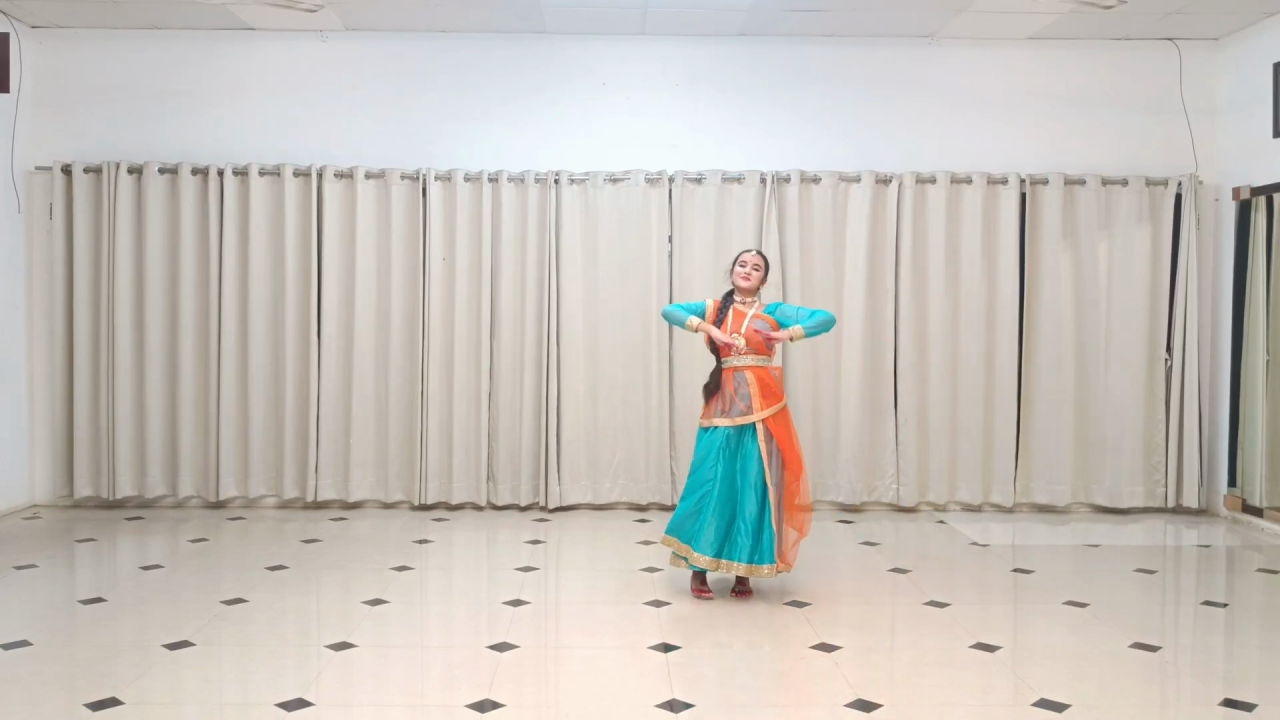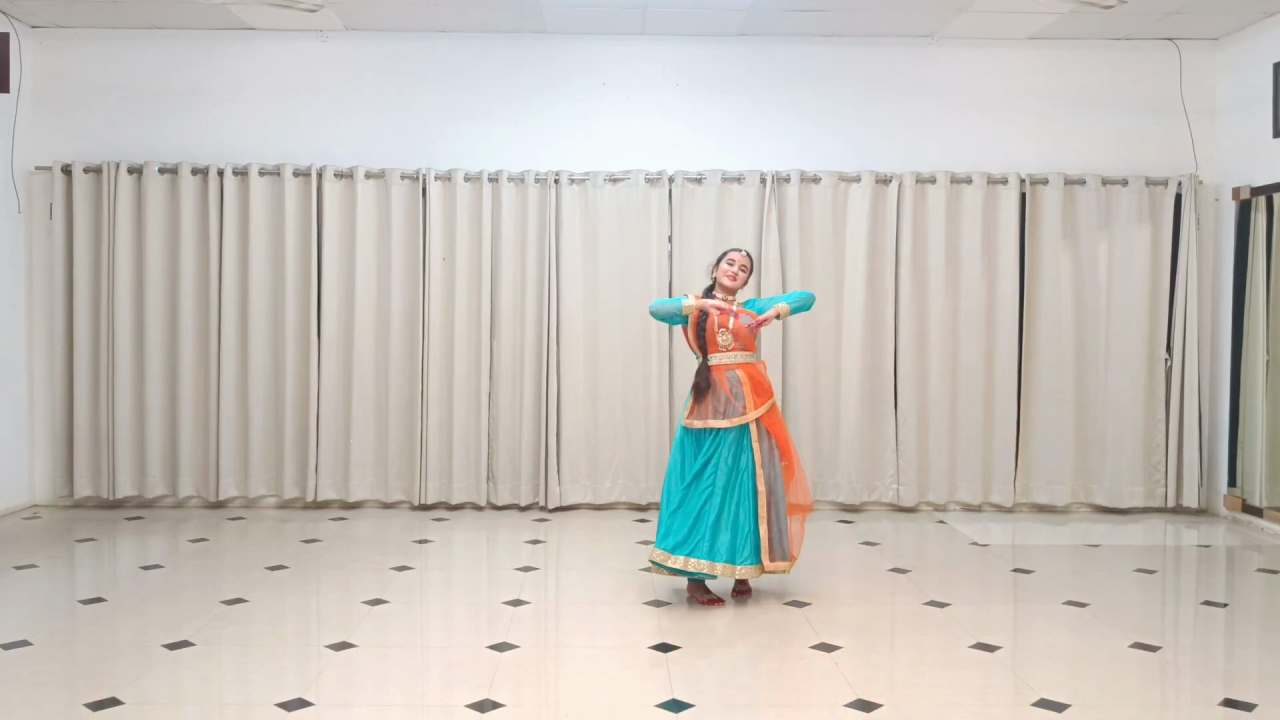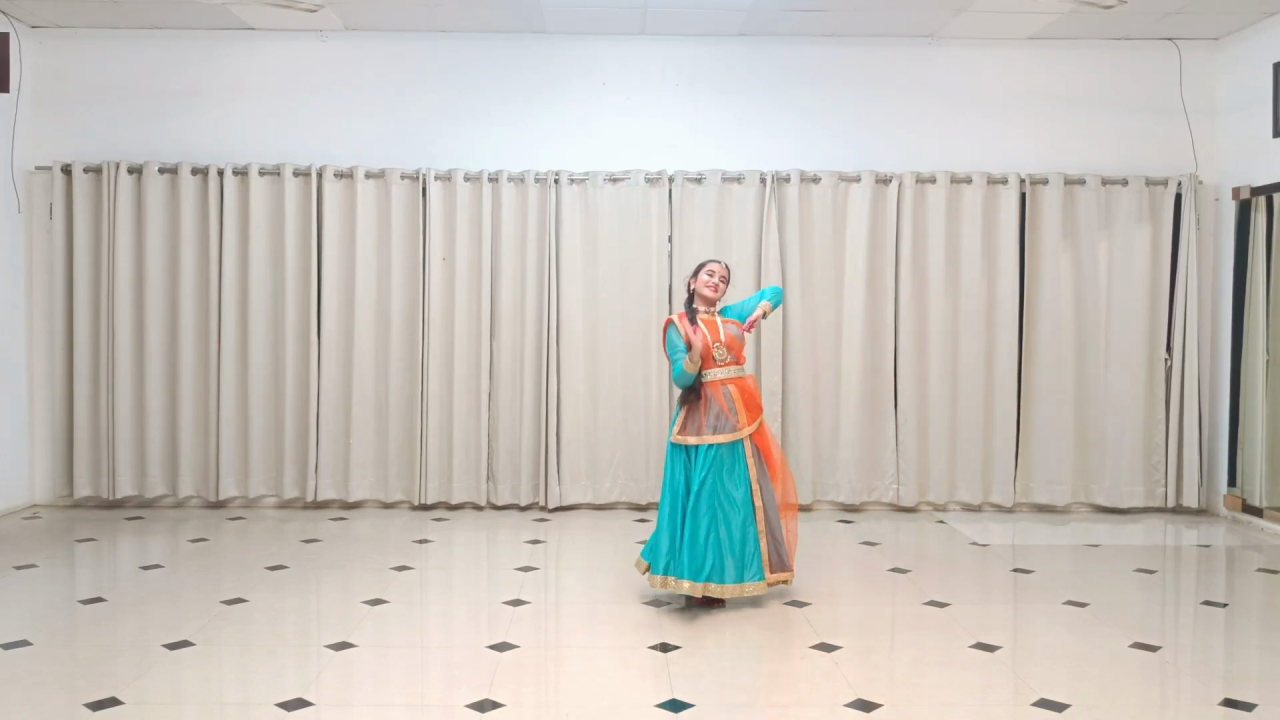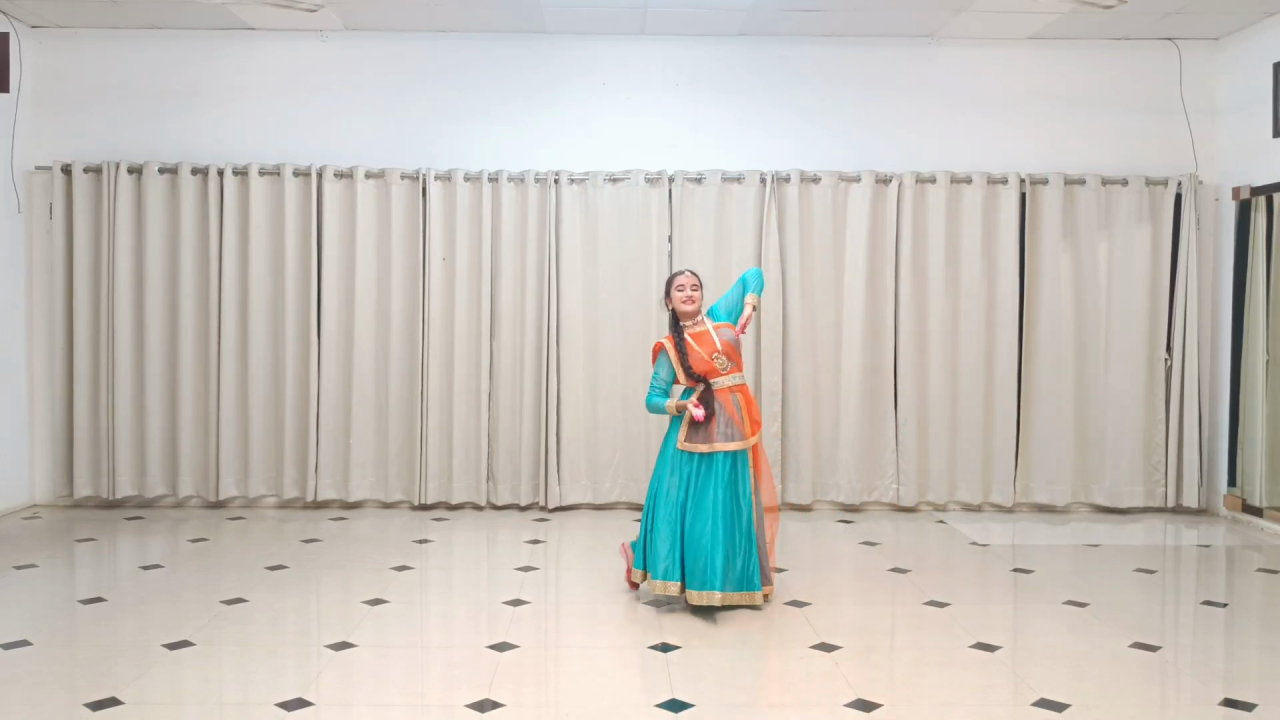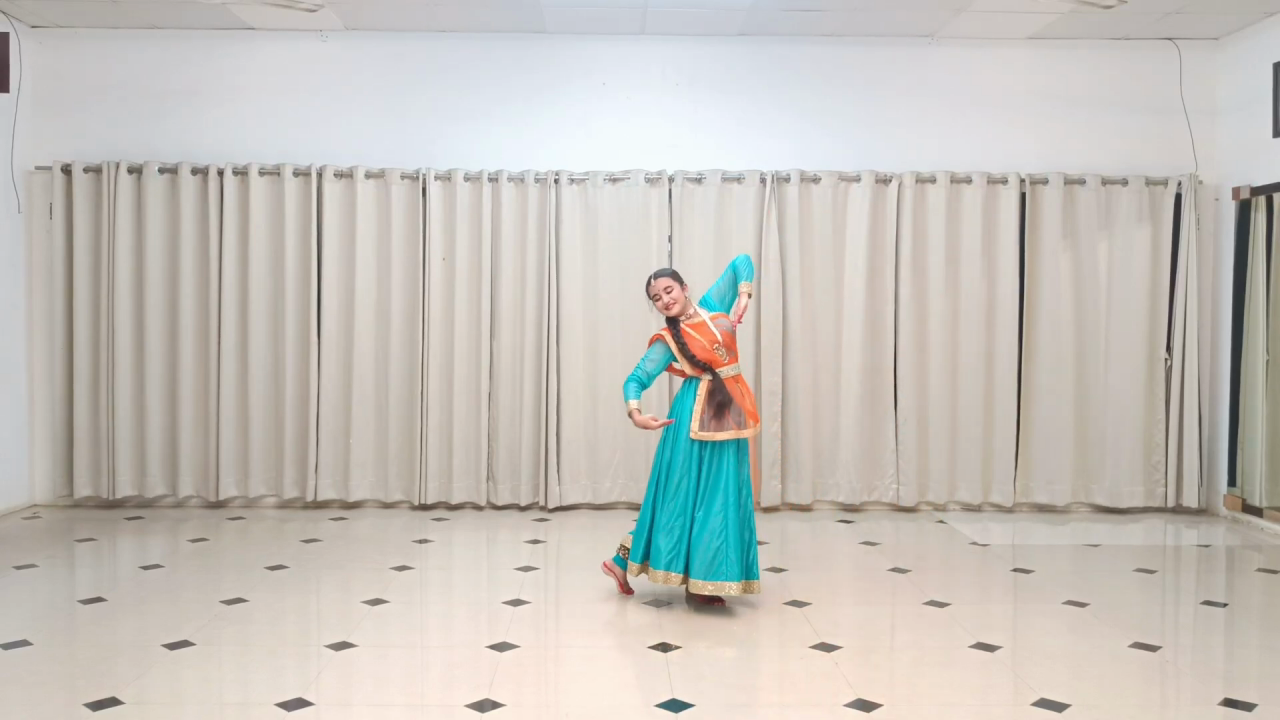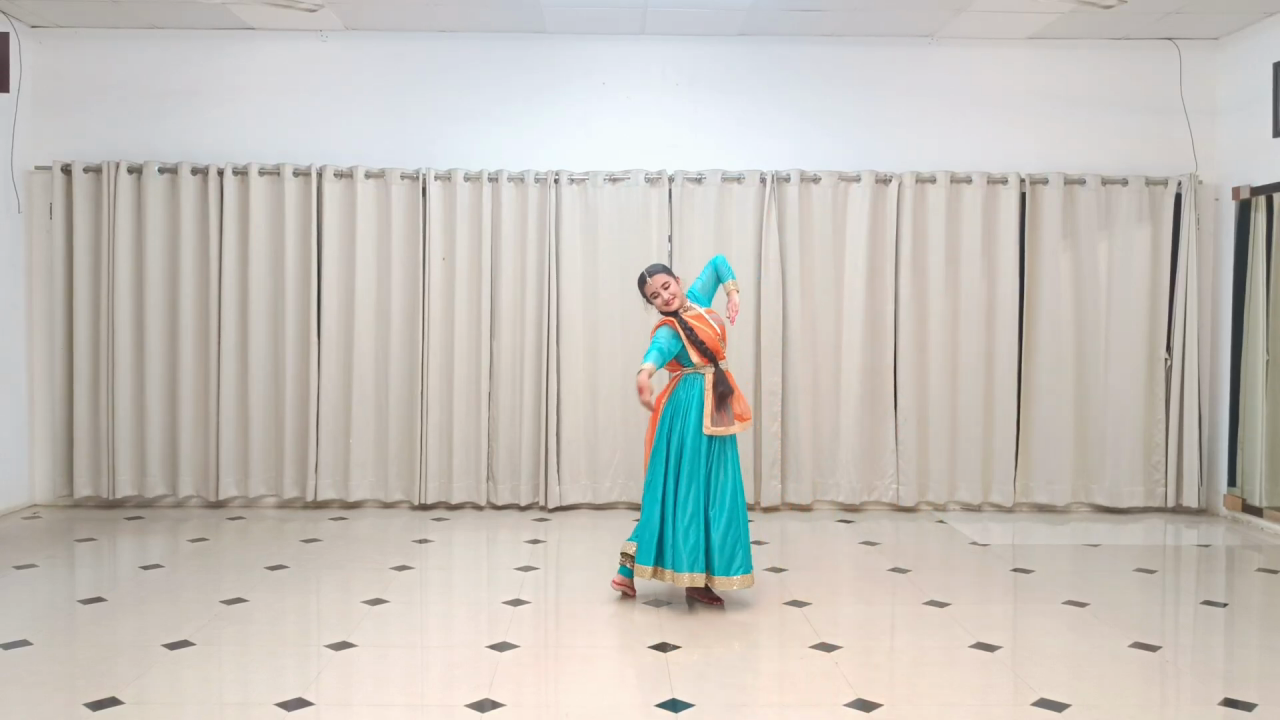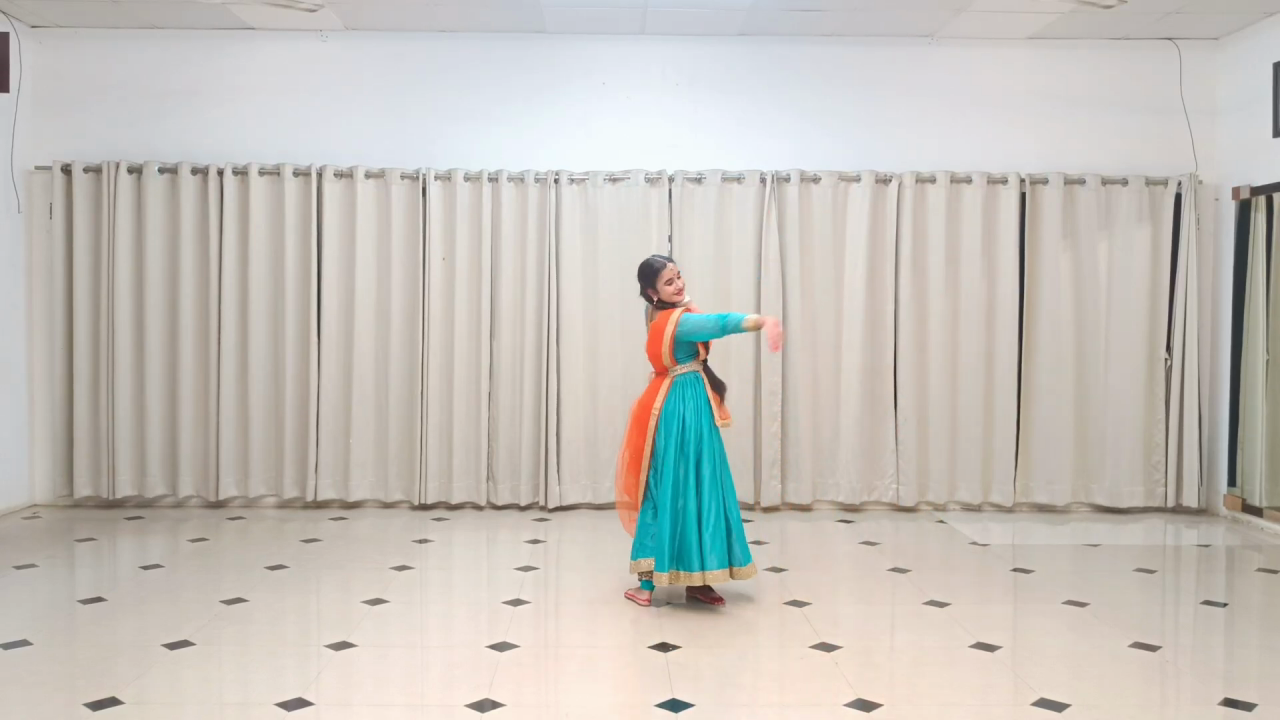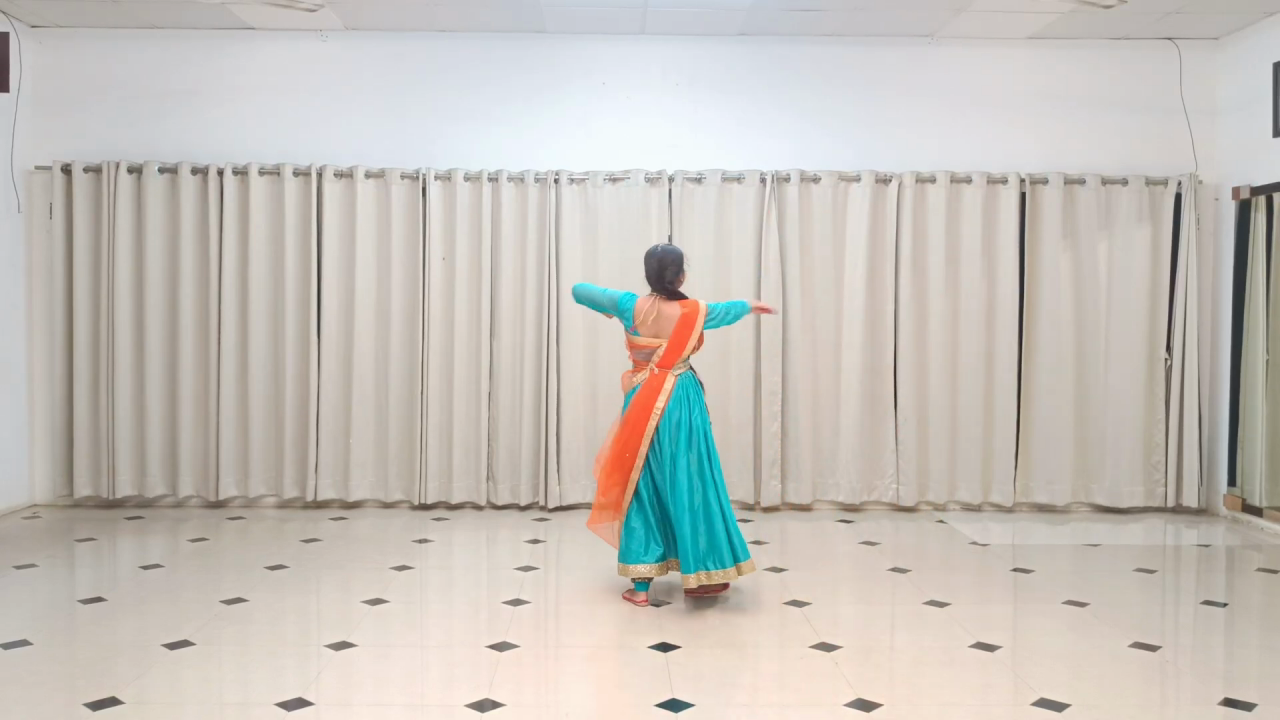
dt=0.2s
person 1, frame 1
left shoulder: (775, 312)
right shoulder: (714, 309)
left elbow: (826, 318)
right elbow: (670, 311)
left wrist: (789, 334)
right wrist: (705, 328)
left hip: (763, 405)
right hip: (724, 403)
left knee: (756, 484)
right knee: (713, 481)
left ankle: (744, 571)
right ankle: (699, 568)
person 1, frame 2
left shoulder: (753, 308)
right shoulder: (694, 307)
left elbow: (807, 297)
right elbow: (657, 309)
left wrist: (776, 310)
right wrist: (703, 304)
left hip: (750, 402)
right hip: (710, 401)
left knee: (749, 483)
right knee: (704, 484)
left ankle: (742, 571)
right ankle: (696, 579)
person 1, frame 3
left shoulder: (733, 316)
right shoulder: (677, 325)
left elbow: (775, 291)
right elbow: (681, 379)
left wrist: (760, 310)
right wrist: (696, 353)
left hip: (739, 414)
right hip: (701, 417)
left knee: (740, 495)
right knee: (698, 495)
left ankle: (728, 575)
right ankle: (693, 581)
person 1, frame 4
left shoulder: (721, 316)
right shoulder: (668, 346)
left elbow: (754, 275)
right elbow: (653, 399)
left wrist: (748, 309)
right wrist: (681, 406)
left hip: (736, 420)
right hip: (697, 426)
left knee: (729, 503)
right knee: (684, 501)
left ankle: (718, 582)
person 1, frame 5
left shoulder: (713, 304)
right shoulder: (666, 339)
left elbow: (743, 261)
right elbow: (635, 379)
left wrist: (744, 297)
right wrist: (634, 410)
left hip: (730, 410)
right hip: (698, 414)
left knee: (722, 496)
right knee: (684, 493)
left ankle: (704, 579)
right ankle: (624, 561)
person 1, frame 6
left shoulder: (696, 299)
right shoulder: (668, 329)
left elbow: (717, 263)
right elbow: (654, 353)
left wrist: (732, 294)
right wrist: (644, 374)
left hip: (717, 404)
right hip: (693, 406)
left knee: (713, 493)
right knee: (683, 490)
left ankle: (697, 579)
person 1, frame 7
left shoulder: (655, 311)
right shoulder: (681, 321)
right elbow: (719, 323)
right wrist: (761, 321)
left hip: (670, 402)
right hip: (683, 406)
left knee: (669, 490)
right knee: (688, 488)
left ankle: (671, 581)
right ankle: (694, 578)
person 1, frame 8
left shoulder: (633, 305)
right shoulder: (697, 312)
left elbow: (579, 290)
right elbow: (729, 308)
right wrist: (752, 304)
left hip: (640, 402)
right hip: (681, 402)
left knee: (645, 487)
right knee: (690, 483)
left ankle: (641, 584)
right ankle: (701, 575)
